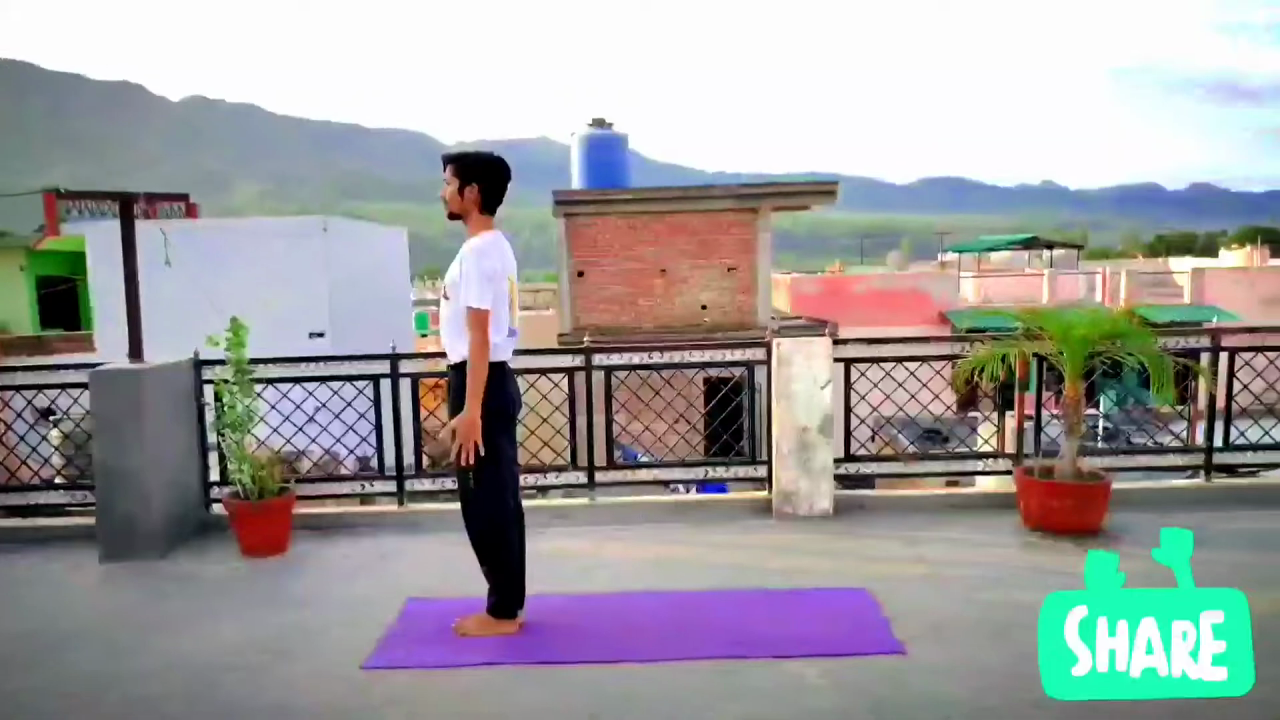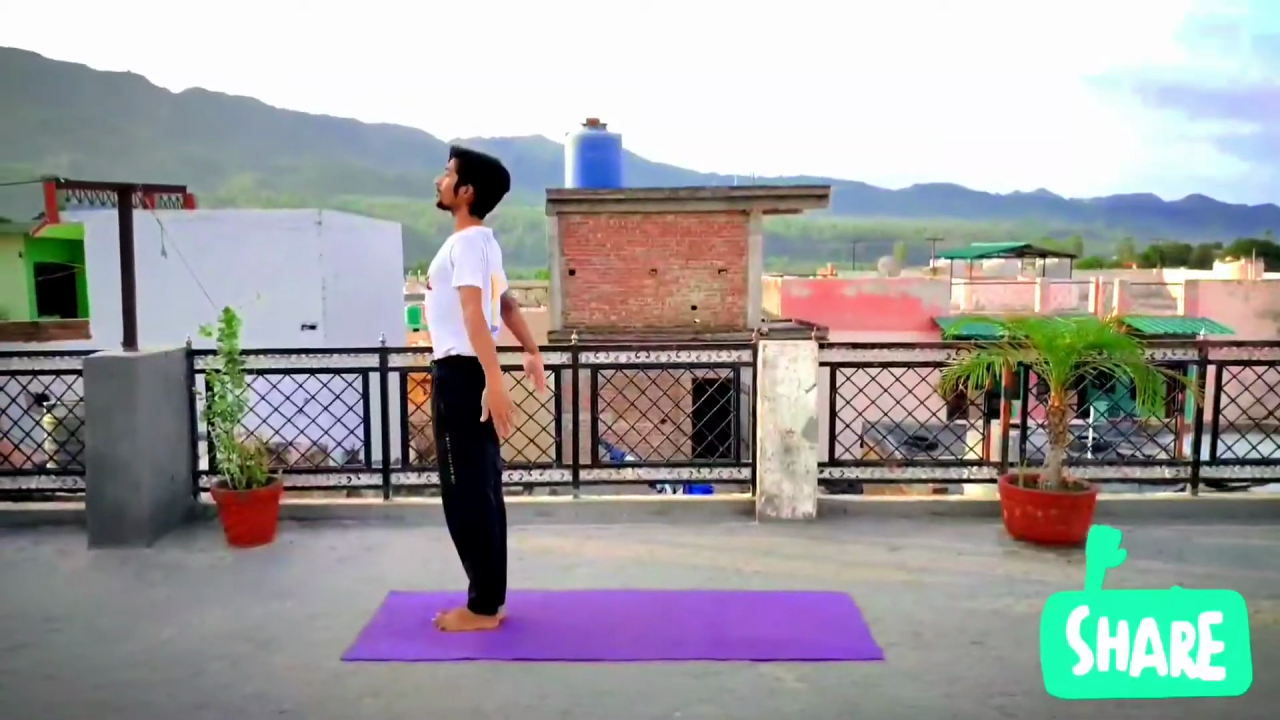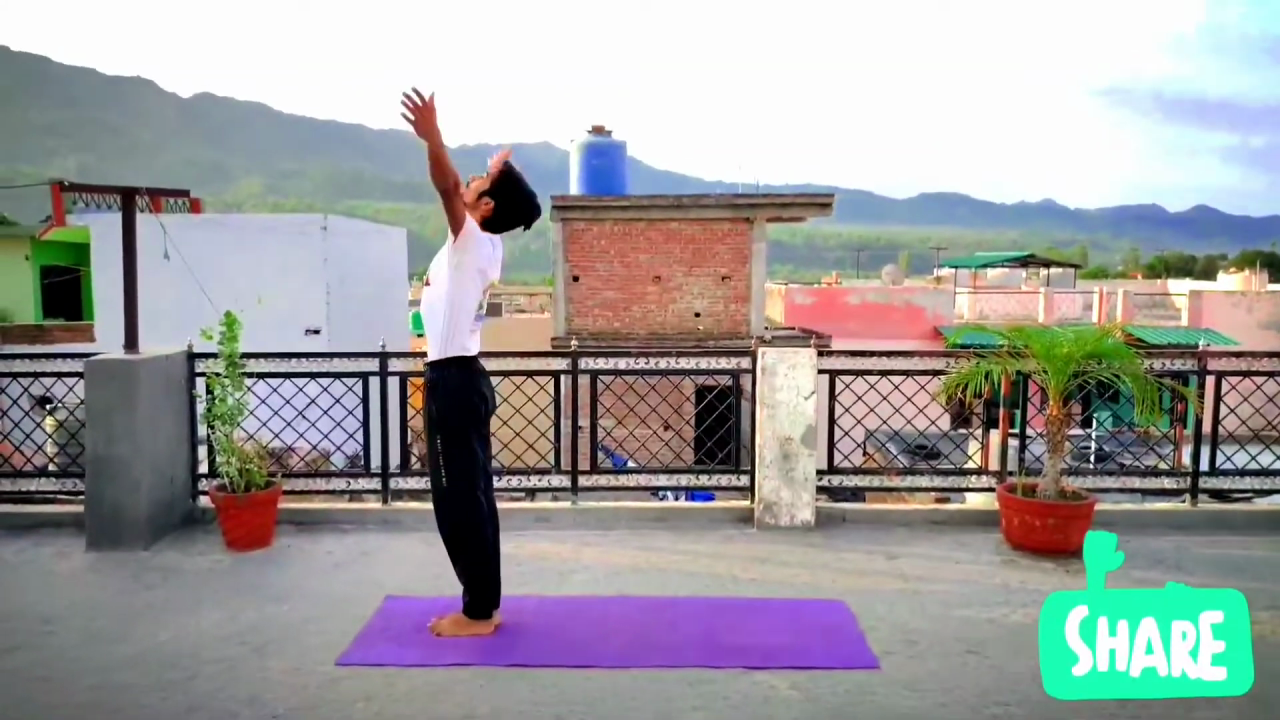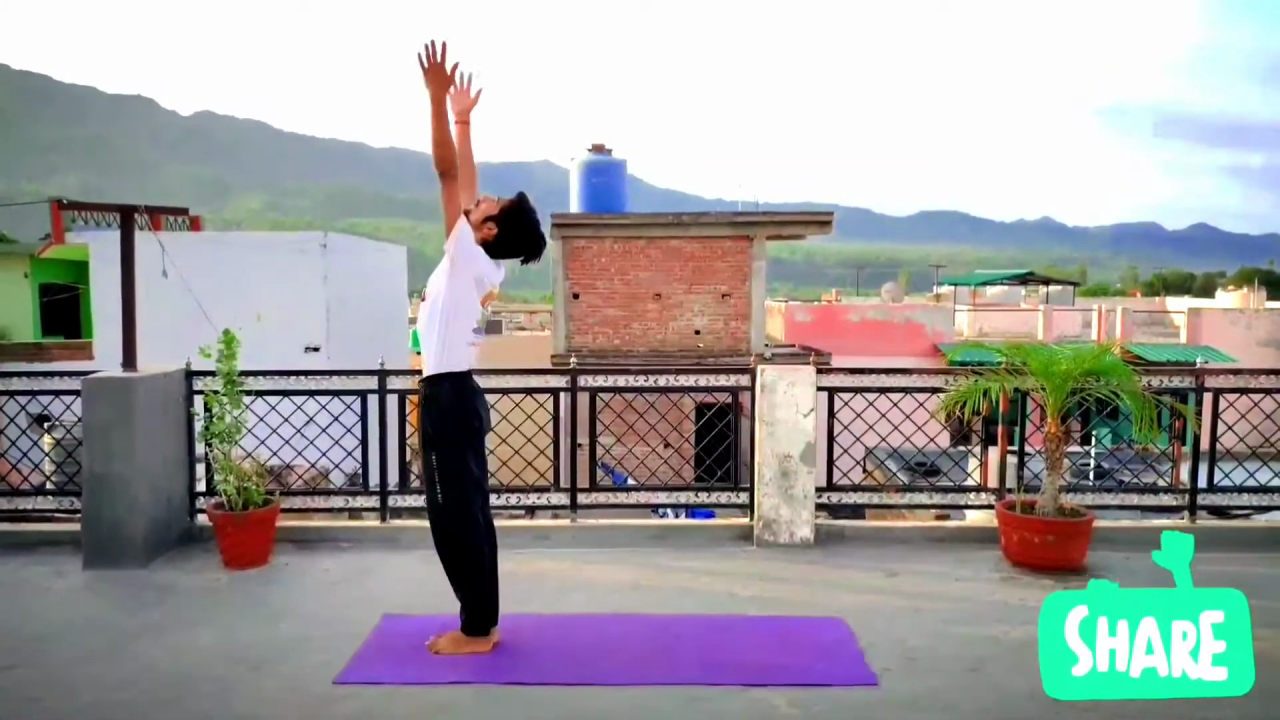
dt=0.3s
person 1, frame 1
left shoulder: (477, 252)
right shoulder: (496, 246)
left elbow: (479, 336)
left wrist: (471, 410)
left hip: (480, 385)
right hip: (496, 380)
left knee: (486, 501)
right knee: (498, 499)
left ankle: (502, 613)
right ankle: (507, 603)
person 1, frame 2
left shoulder: (465, 243)
right shoulder: (483, 241)
left elbow: (475, 312)
right elbow: (509, 306)
left wrist: (493, 380)
right wrist: (530, 350)
left hip: (461, 377)
right hip: (466, 375)
left knee: (468, 496)
right knee: (479, 493)
left ankle: (482, 607)
right ankle: (488, 596)
person 1, frame 3
left shoulder: (471, 239)
right shoulder: (487, 244)
left elbow: (452, 198)
right elbow: (469, 196)
left wrist: (434, 137)
right wrist: (502, 171)
left hip: (452, 382)
right hip: (464, 379)
left knee: (460, 501)
right knee: (472, 496)
left ankle: (477, 613)
right ankle: (483, 603)
person 1, frame 4
left shoulder: (468, 256)
right shoulder: (484, 263)
left elbow: (449, 175)
right elbow: (463, 181)
left wrist: (438, 98)
right wrist: (462, 118)
left hip: (445, 398)
right hip: (458, 395)
left knee: (456, 517)
right knee: (467, 515)
left ankle: (475, 630)
right ankle: (481, 620)
